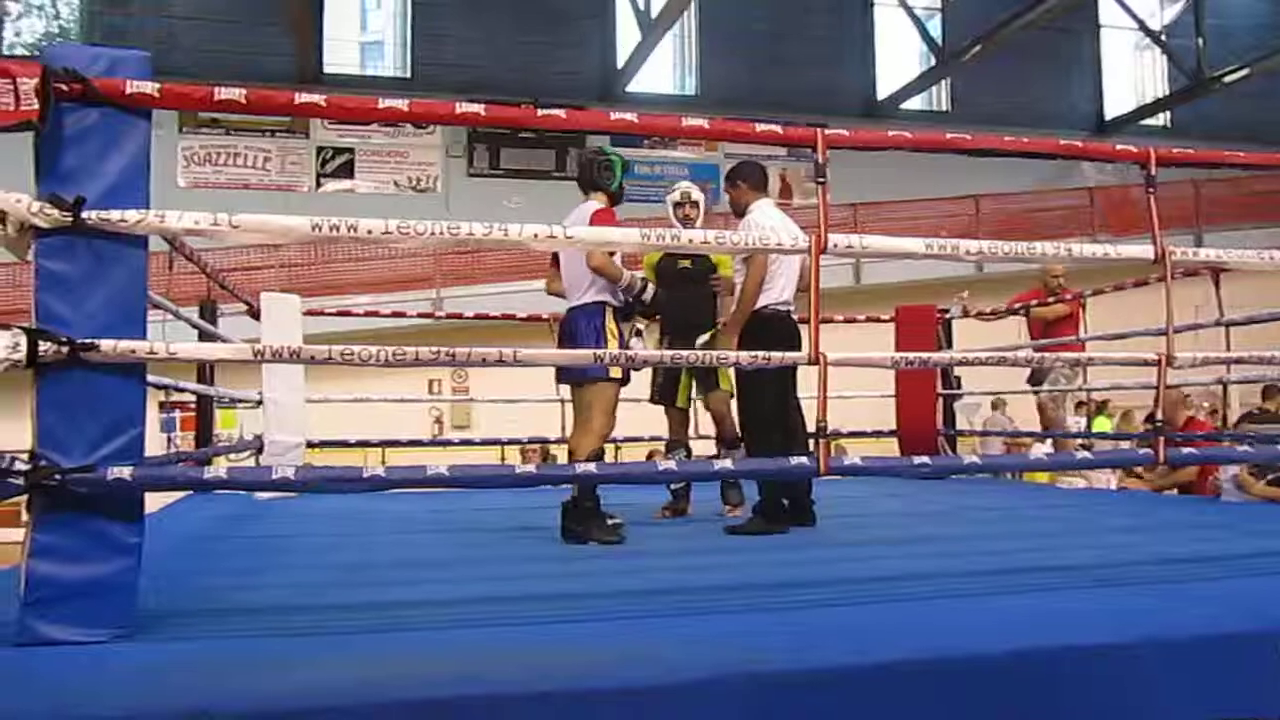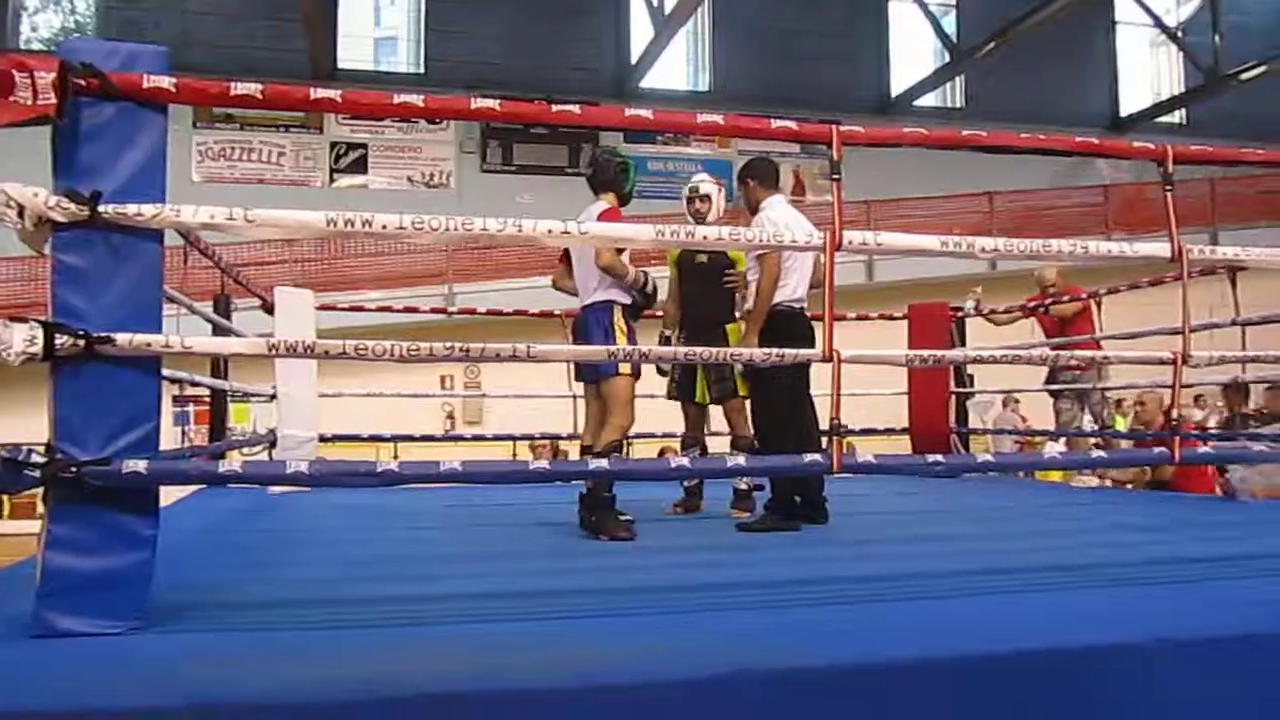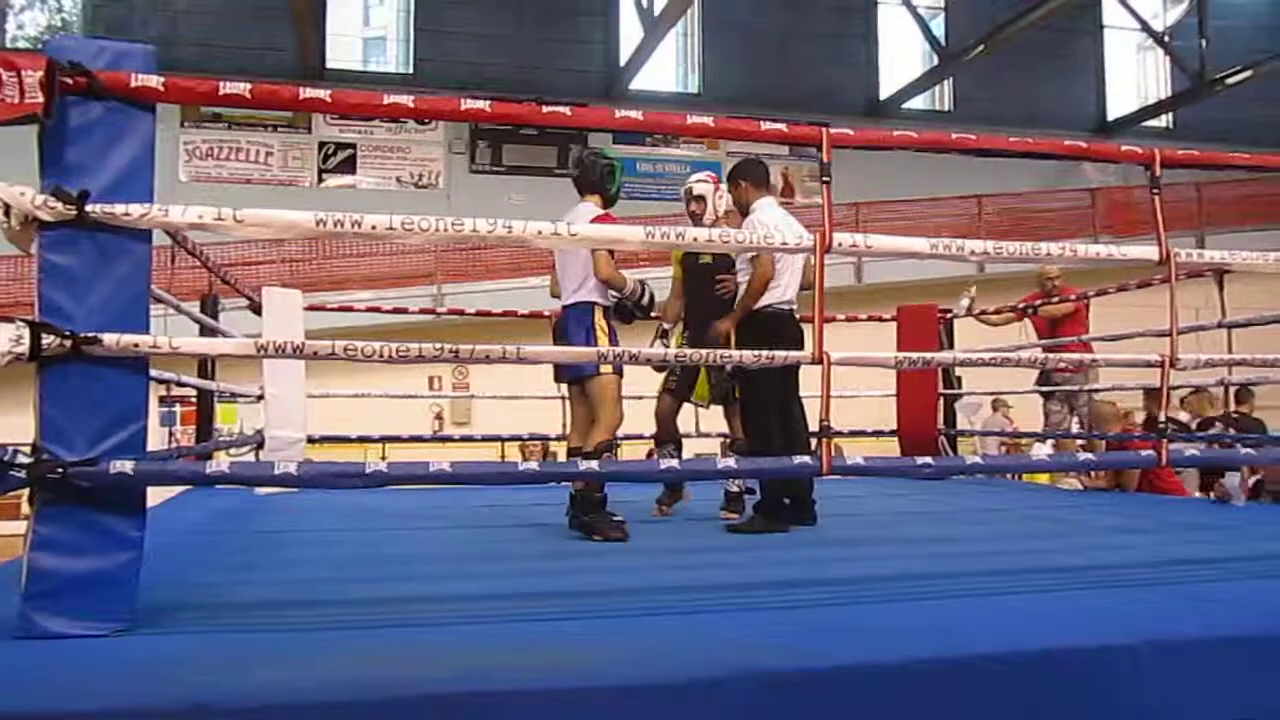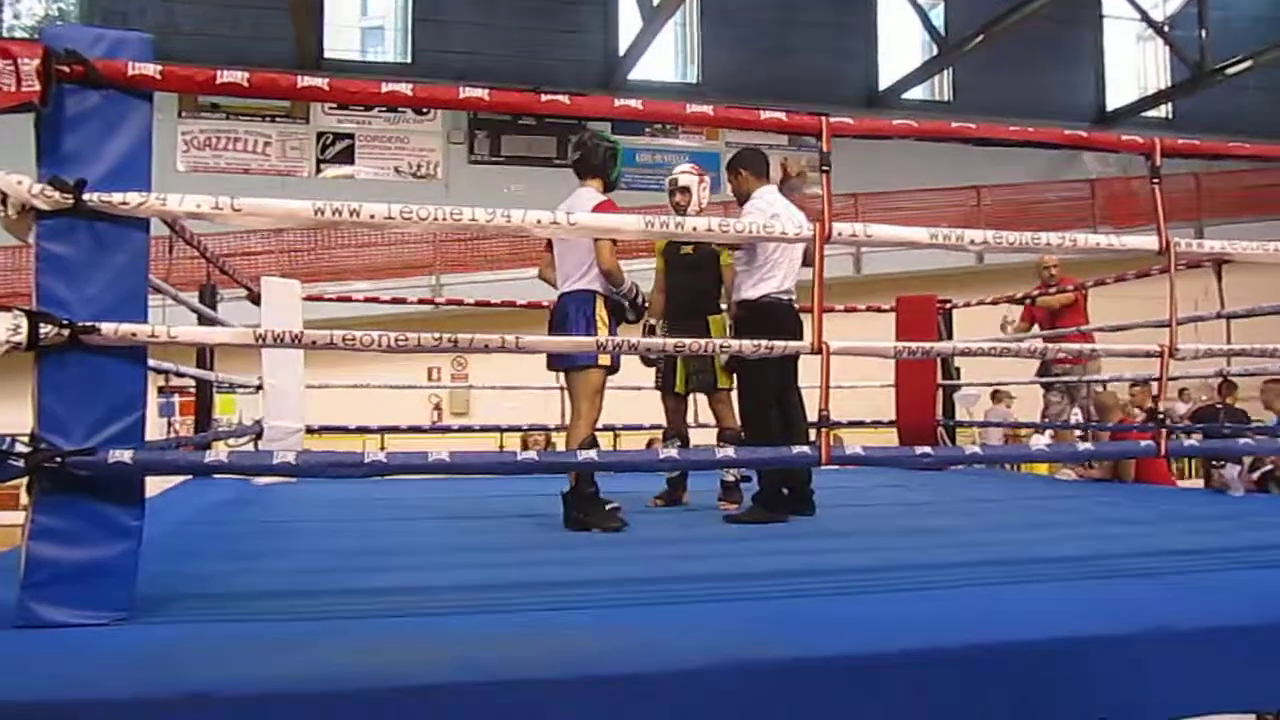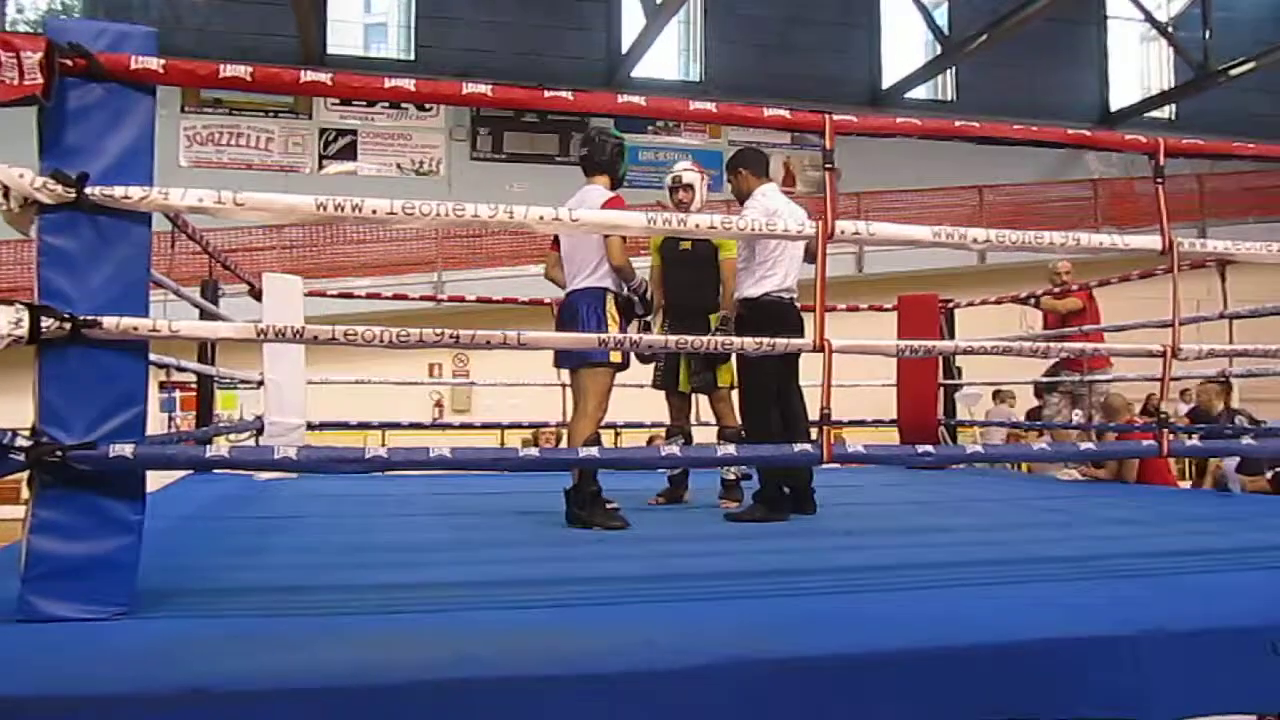
dt=0.5s
person 1, frame 1
left shoulder: (570, 221)
right shoulder: (601, 213)
left elbow: (552, 283)
right elbow: (597, 260)
right wrist: (633, 285)
left hip: (574, 320)
right hip: (597, 320)
left knee: (583, 423)
right knee: (599, 423)
left ankle: (584, 511)
right ankle: (578, 513)
person 1, frame 2
left shoulder: (581, 220)
right shoulder: (609, 213)
left elbow: (560, 279)
right elbow: (605, 259)
right wrist: (638, 279)
left hip: (588, 318)
right hip: (609, 317)
left knee: (596, 420)
right knee: (620, 419)
left ankle: (593, 504)
right ankle: (597, 504)
person 1, frame 3
left shoulder: (567, 222)
right shoulder: (600, 219)
right elbow: (604, 272)
right wrist: (634, 291)
left hip: (568, 319)
right hip: (590, 320)
left knee: (582, 422)
right knee: (608, 417)
left ankle: (582, 504)
right ankle: (589, 506)
person 1, frame 4
left shoulder: (564, 208)
right shoulder: (602, 205)
left elbow: (546, 270)
right elbow: (606, 264)
right wrist: (629, 292)
left hip: (565, 307)
right hip: (589, 308)
left knee: (581, 411)
right knee: (587, 412)
left ankle: (581, 497)
right ankle: (581, 502)
person 1, frame 5
left shoulder: (570, 205)
right shoulder: (610, 201)
left elbow: (552, 270)
right elbow: (617, 259)
right wrist: (639, 288)
left hip: (573, 305)
right hip: (598, 306)
left knee: (583, 409)
right knee: (592, 411)
left ankle: (583, 496)
right ankle: (584, 501)
person 2, frame 1
left shoulder: (755, 219)
right shoulder: (788, 223)
left elbow: (756, 276)
left wrist: (732, 331)
left hip: (761, 326)
right hip: (785, 324)
left knee: (760, 421)
right knee: (786, 416)
left ankle: (771, 512)
right ankle: (799, 506)
person 2, frame 2
left shoulder: (768, 216)
right shoulder: (801, 220)
left elbow: (771, 273)
left wrist: (752, 332)
left hip: (775, 324)
right hip: (798, 321)
left knee: (773, 418)
right knee: (799, 414)
left ankle: (783, 508)
right ankle: (811, 503)
person 2, frame 3
left shoulder: (759, 219)
right shoulder: (790, 221)
left elbow: (763, 273)
left wrist: (732, 319)
left hip: (762, 325)
right hip: (786, 323)
left knee: (761, 419)
right knee: (788, 414)
left ankle: (772, 510)
right ankle: (800, 504)
person 2, frame 4
left shoulder: (760, 205)
right shoulder: (792, 211)
right elbow: (806, 257)
left hip: (759, 314)
right hip: (785, 312)
left knee: (760, 408)
right knee: (786, 402)
left ankle: (771, 500)
right ankle: (799, 494)
person 2, frame 5
left shoulder: (760, 202)
right shoulder: (794, 209)
left hip: (760, 311)
right hip: (786, 311)
left knee: (760, 406)
right knee: (788, 401)
left ankle: (771, 498)
right ankle: (800, 493)
person 3, frame 1
left shoulder: (716, 250)
right shoulder: (656, 254)
left elbow: (727, 298)
left hip: (705, 340)
right hip: (670, 343)
left knee: (720, 409)
right knee: (676, 425)
left ankle: (731, 485)
right ankle: (679, 496)
person 3, frame 2
left shoulder: (736, 244)
right shoulder: (679, 248)
right wrist: (666, 339)
left hip: (724, 335)
right hip: (689, 338)
left knee: (736, 414)
right knee: (693, 421)
left ankle: (743, 493)
right ankle: (692, 493)
person 3, frame 3
right shoulder: (683, 247)
right wrist: (663, 333)
left hip: (728, 339)
right hip: (691, 338)
left knee: (736, 418)
right knee: (665, 412)
left ankle: (734, 496)
right ankle: (673, 484)
person 3, frame 4
right shoulder: (665, 239)
left elbow: (733, 285)
right wrist: (650, 328)
left hip: (708, 328)
right hip: (673, 330)
left knee: (721, 405)
right knee: (674, 410)
left ankle: (731, 486)
right ankle: (676, 485)
person 3, frame 5
left shoulder: (719, 232)
right shoulder: (661, 237)
left elbow: (729, 283)
left wrist: (725, 325)
right wrist: (646, 326)
left hip: (708, 326)
right hip: (673, 328)
left knee: (721, 403)
right knee: (677, 408)
left ankle: (731, 483)
right ankle: (677, 483)
person 4, frame 1
left shoulder: (1070, 298)
right shoulder: (1032, 296)
left elbow: (1051, 314)
right elbow: (993, 315)
left wrist: (1027, 310)
left hip: (1067, 362)
right hip: (1046, 364)
left knee: (1045, 399)
right knee: (1053, 419)
left ankle: (1065, 453)
person 4, frame 2
left shoulder: (1078, 294)
right shoulder: (1037, 301)
left elbow: (1066, 311)
right elbow: (1003, 319)
left wrist: (1041, 308)
right wrist: (980, 308)
left hip: (1090, 367)
right hip: (1063, 371)
left knee: (1104, 422)
right knee: (1070, 426)
person 4, frame 3
left shoulder: (1073, 296)
right shoulder: (1032, 301)
left elbow: (1057, 311)
right elbow: (995, 319)
left wrist: (1030, 309)
left hip: (1081, 370)
right hip: (1054, 372)
left knee: (1091, 423)
right knee: (1058, 427)
person 4, frame 4
left shoulder: (1072, 286)
right shoulder: (1034, 297)
left elbow: (1055, 302)
right elbow: (1021, 330)
left wrist: (1025, 300)
right wrist: (1009, 330)
left hip: (1084, 362)
right hip: (1055, 365)
right knee: (1057, 419)
person 4, frame 5
left shoulder: (1082, 293)
right shoulder: (1049, 303)
left elbow: (1062, 307)
left wrist: (1031, 300)
left hip: (1094, 369)
right hip: (1065, 370)
right knee: (1052, 419)
